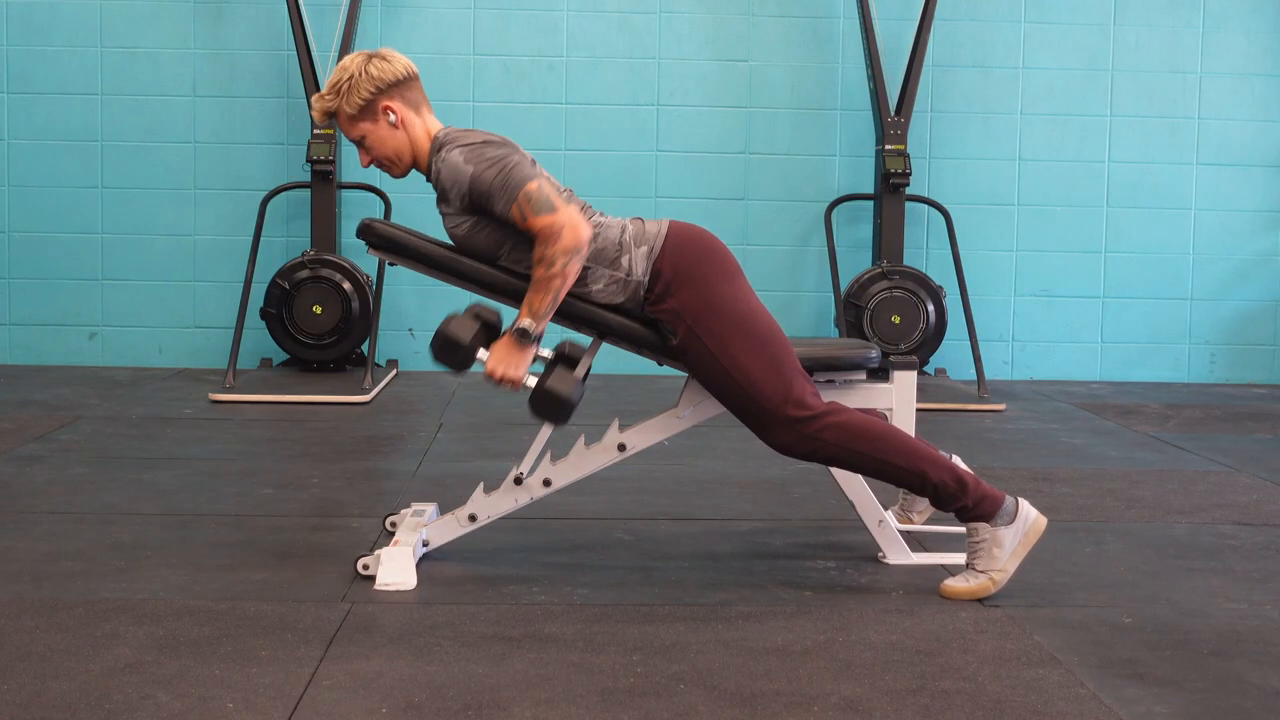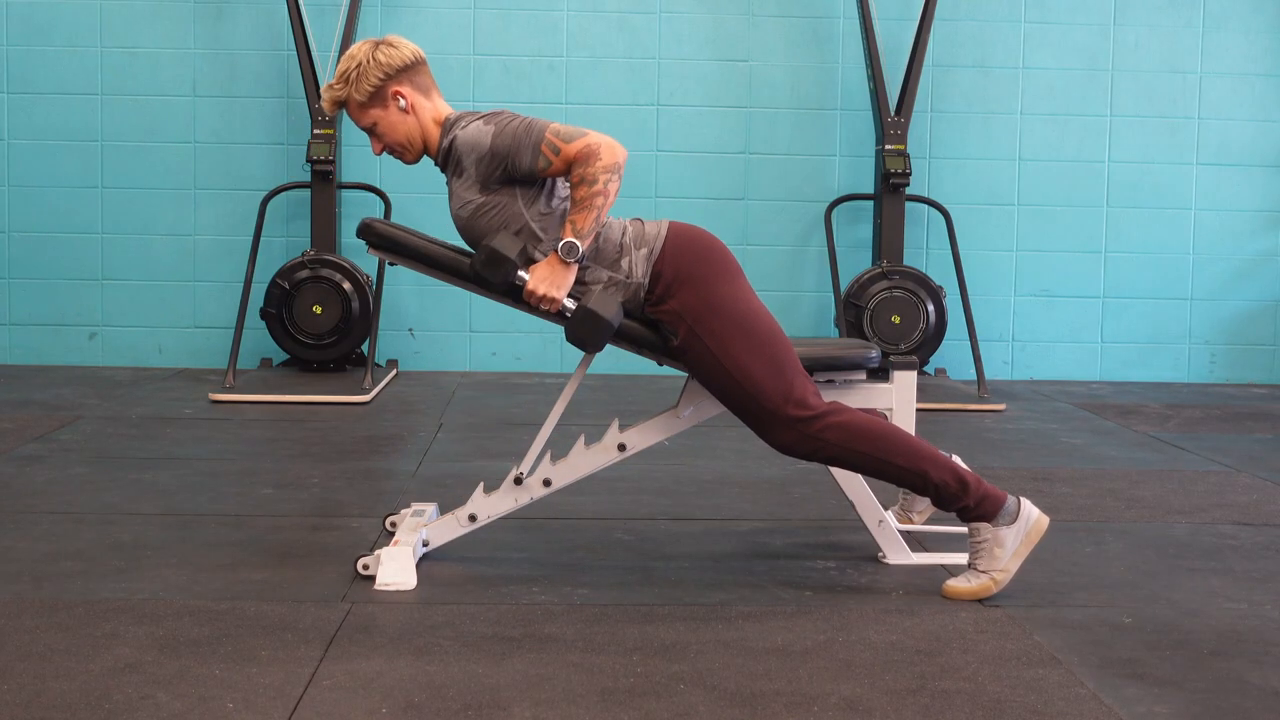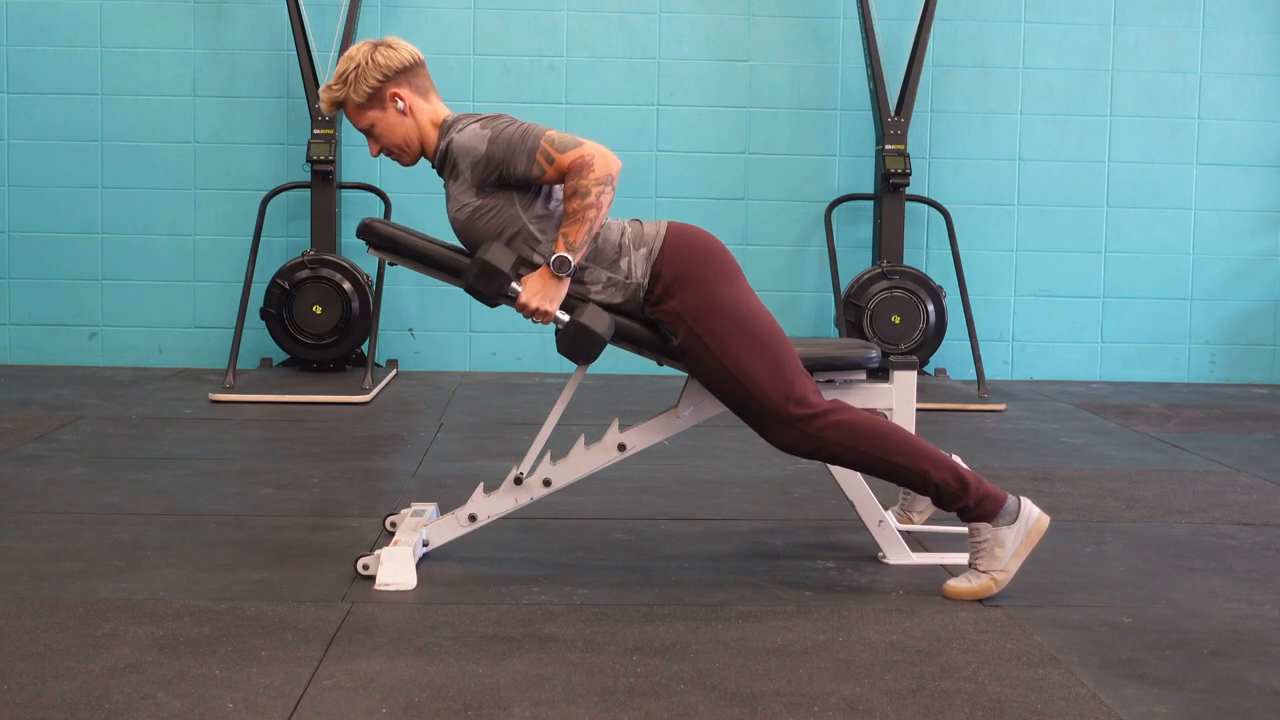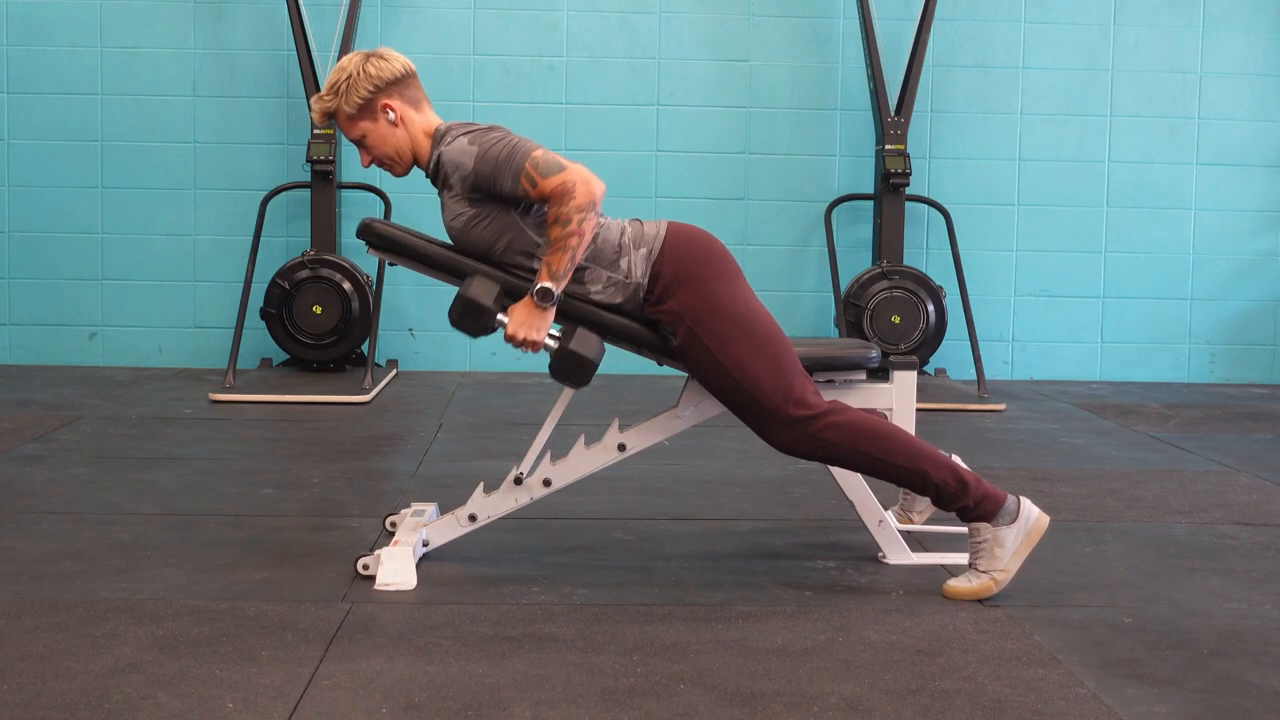
dt=0.3s
person 1, frame 1
left shoulder: (465, 159)
right shoulder: (456, 166)
left elbow: (570, 234)
left wrist: (520, 338)
right wrist: (524, 333)
left hip: (675, 274)
right hip: (668, 269)
left knee: (794, 416)
right knee: (784, 410)
left ankle: (994, 512)
right ankle: (932, 470)
person 1, frame 2
left shoulder: (480, 136)
right shoulder: (463, 156)
left elbow: (603, 153)
left wrist: (563, 260)
left hip: (673, 272)
right hip: (664, 273)
left knee: (796, 416)
right knee: (786, 407)
left ankle: (998, 512)
right ankle: (929, 471)
person 1, frame 3
left shoulder: (476, 139)
right shoulder: (459, 158)
left elbow: (597, 163)
left wrist: (556, 272)
left hip: (670, 273)
right hip: (662, 274)
left knee: (796, 415)
right knee: (788, 407)
left ankle: (997, 511)
right ankle: (930, 473)
person 1, frame 4
left shoulder: (465, 149)
right shoulder: (455, 166)
left elbow: (582, 190)
left wrist: (540, 298)
left hip: (674, 274)
right hip: (667, 271)
left knee: (796, 415)
right knee: (785, 412)
left ankle: (997, 511)
right ankle: (930, 474)
